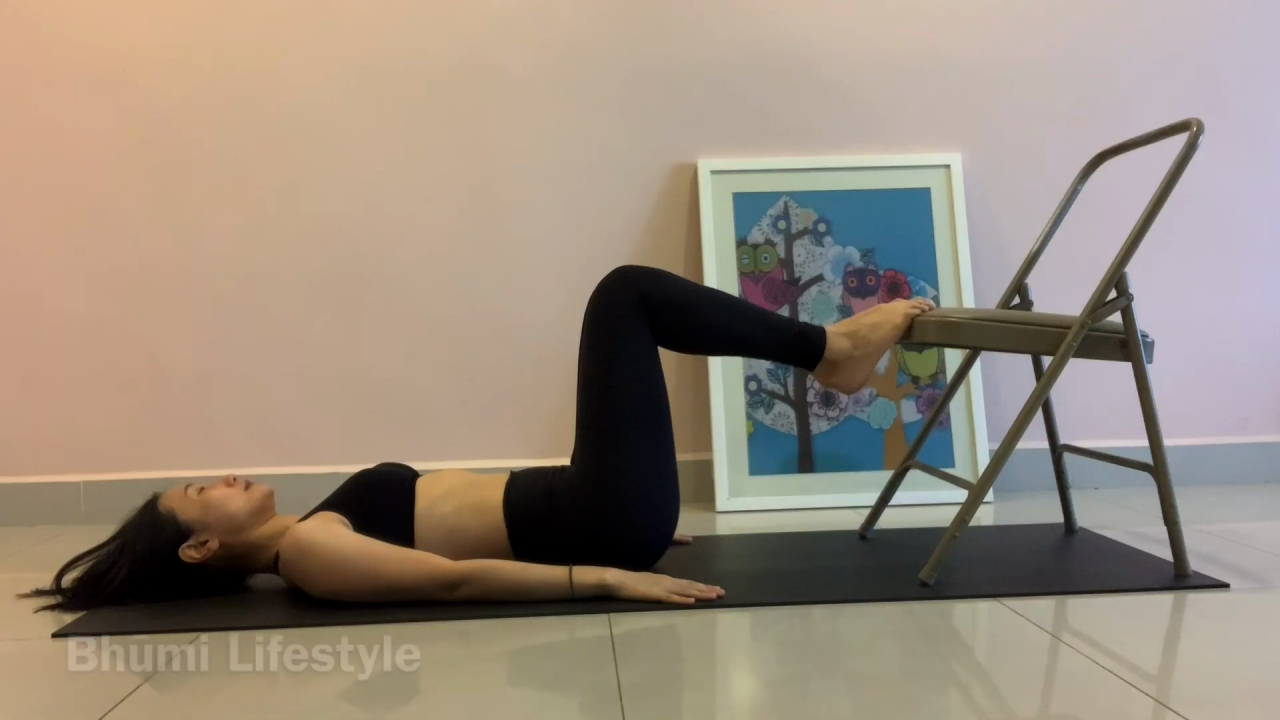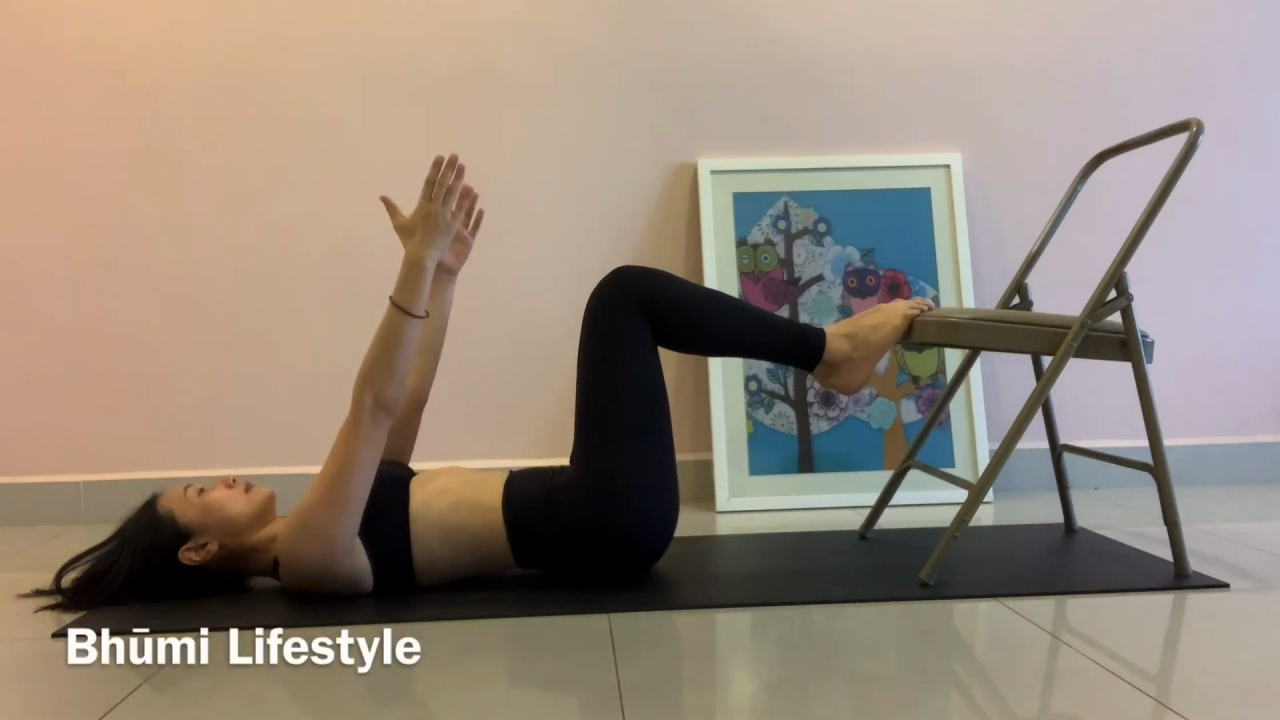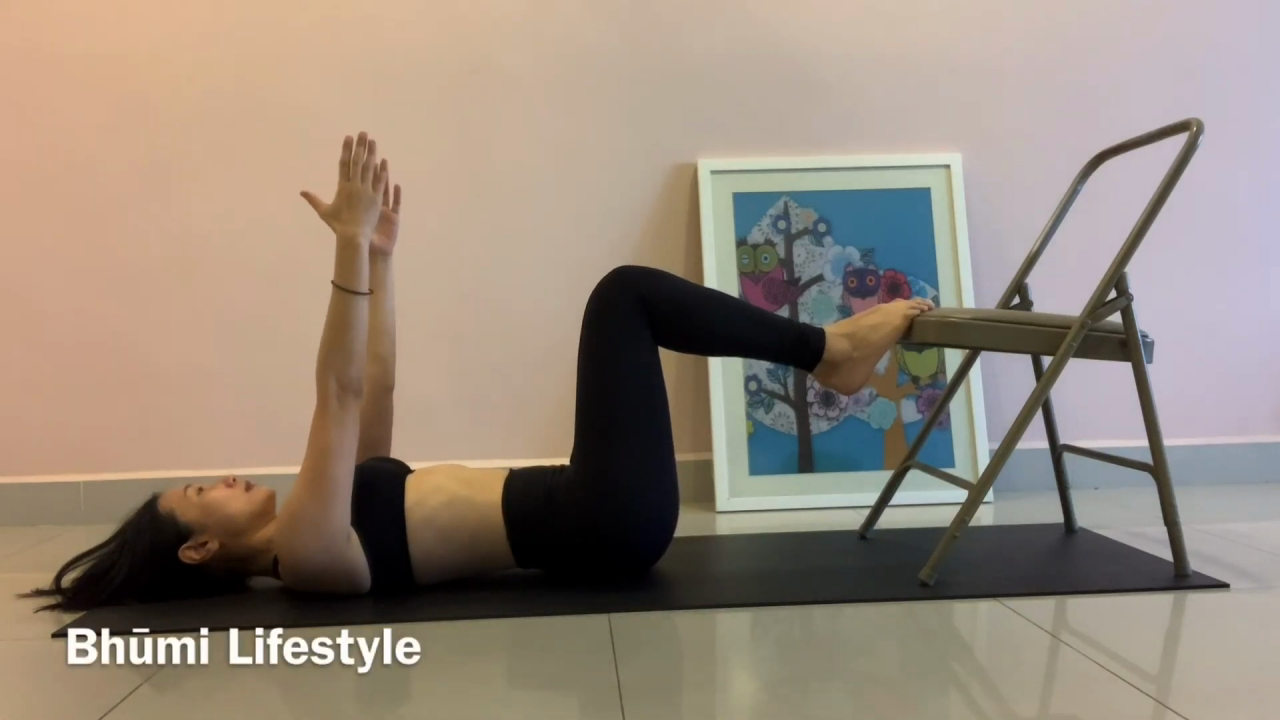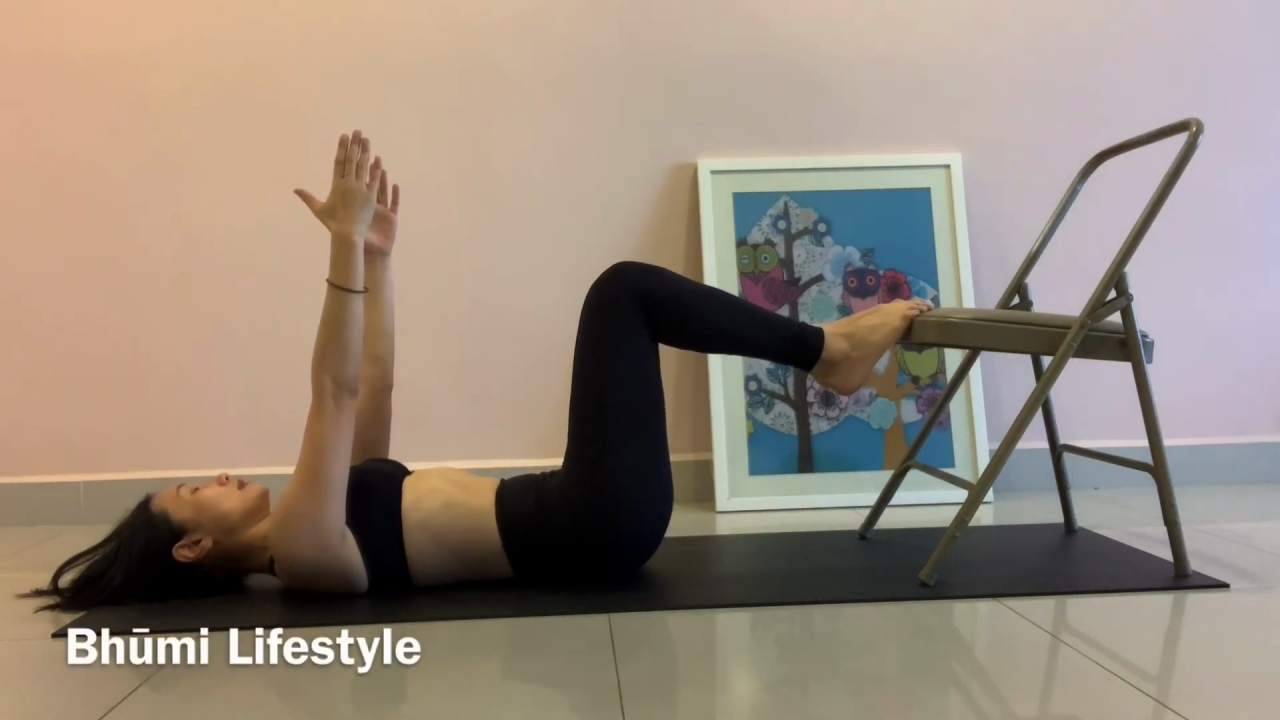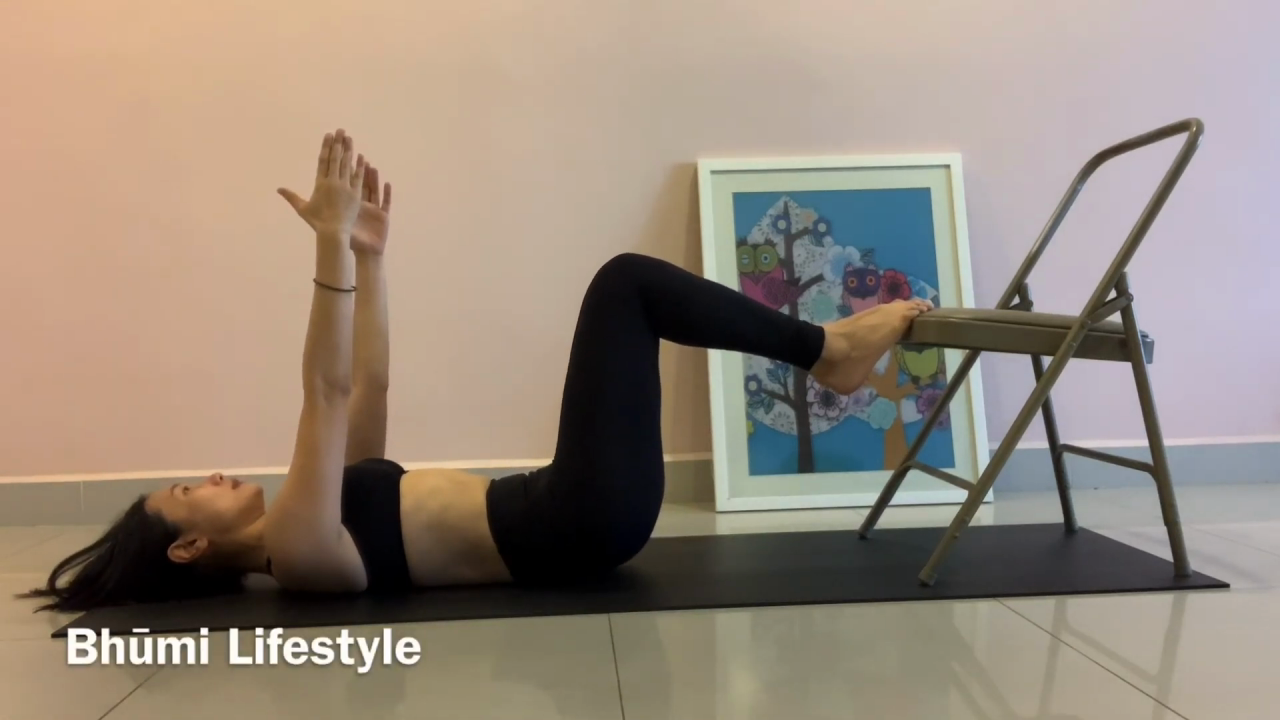
dt=1s
person 1, frame 1
left shoulder: (315, 532)
right shoulder: (306, 553)
right elbow: (452, 578)
right wrist: (606, 576)
left hip: (594, 510)
right hip: (601, 520)
left knee: (631, 299)
right knee: (623, 296)
left ankle: (824, 351)
right ankle: (827, 347)
person 1, frame 2
left shoulder: (318, 538)
right shoulder: (308, 555)
left elbow: (405, 407)
right elbow: (373, 407)
left wrist: (443, 274)
right wrist: (415, 264)
left hip: (595, 516)
right hip: (606, 523)
left knee: (629, 297)
right knee: (622, 296)
left ankle: (823, 352)
right ankle: (826, 349)
person 1, frame 3
left shoulder: (322, 531)
right shoulder: (309, 553)
left elbow: (373, 390)
right elbow: (339, 395)
left wrist: (377, 258)
right wrist: (348, 245)
left hip: (596, 518)
right hip: (606, 521)
left knee: (631, 298)
right knee: (623, 294)
left ankle: (824, 350)
right ankle: (827, 347)
person 1, frame 4
left shoulder: (322, 524)
right shoulder: (304, 552)
left elbow: (372, 388)
right elbow: (334, 393)
left wrist: (376, 255)
right wrist: (345, 243)
left hip: (585, 519)
right hip: (595, 524)
left knee: (628, 295)
right knee: (621, 290)
left ankle: (821, 351)
right ankle: (824, 348)
person 1, frame 5
left shoulder: (308, 530)
right shoulder: (299, 552)
left elbow: (367, 387)
right elbow: (325, 391)
left wrist: (367, 256)
right wrist: (330, 244)
left hip: (571, 513)
right hip: (581, 518)
left knee: (630, 286)
right knee: (625, 282)
left ankle: (821, 351)
right ankle: (824, 347)
